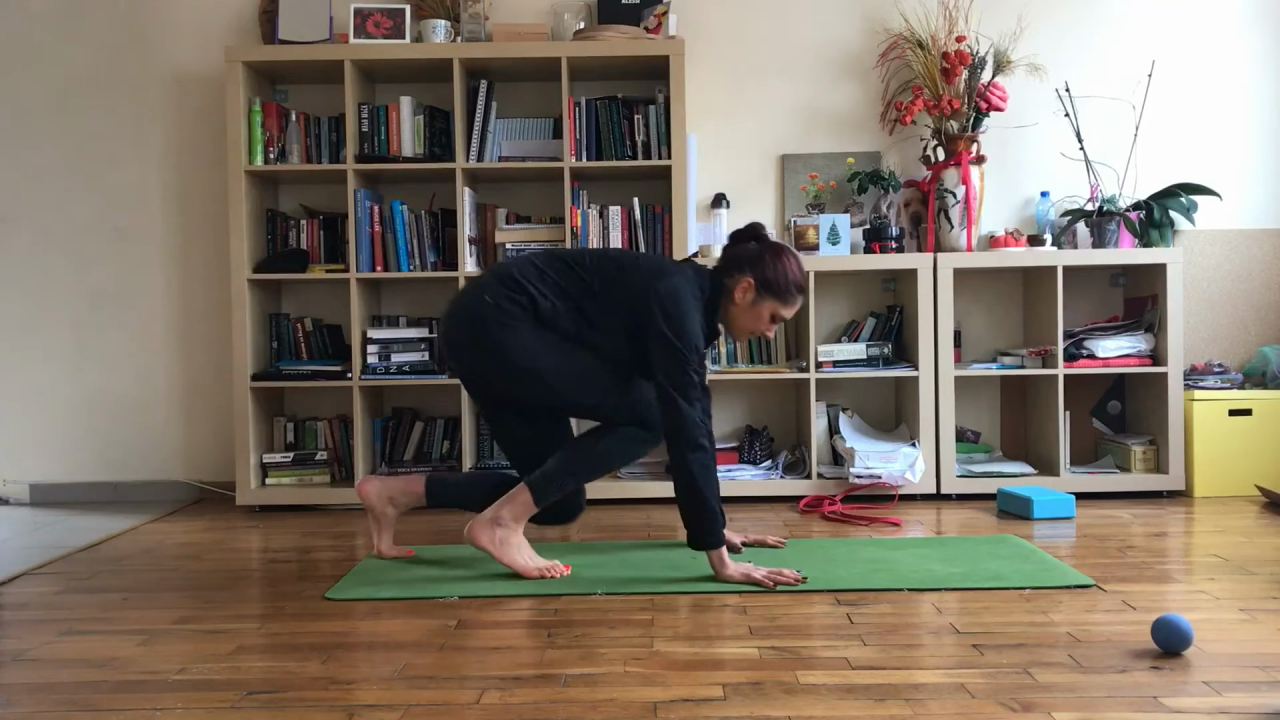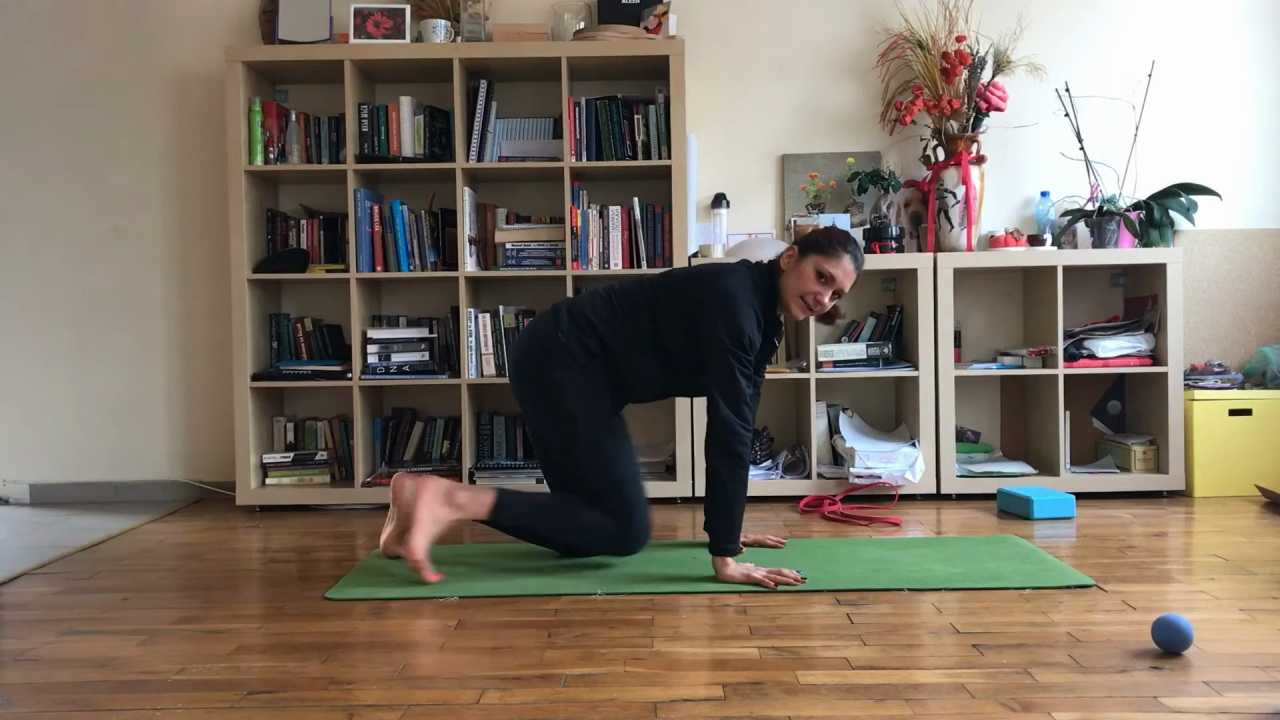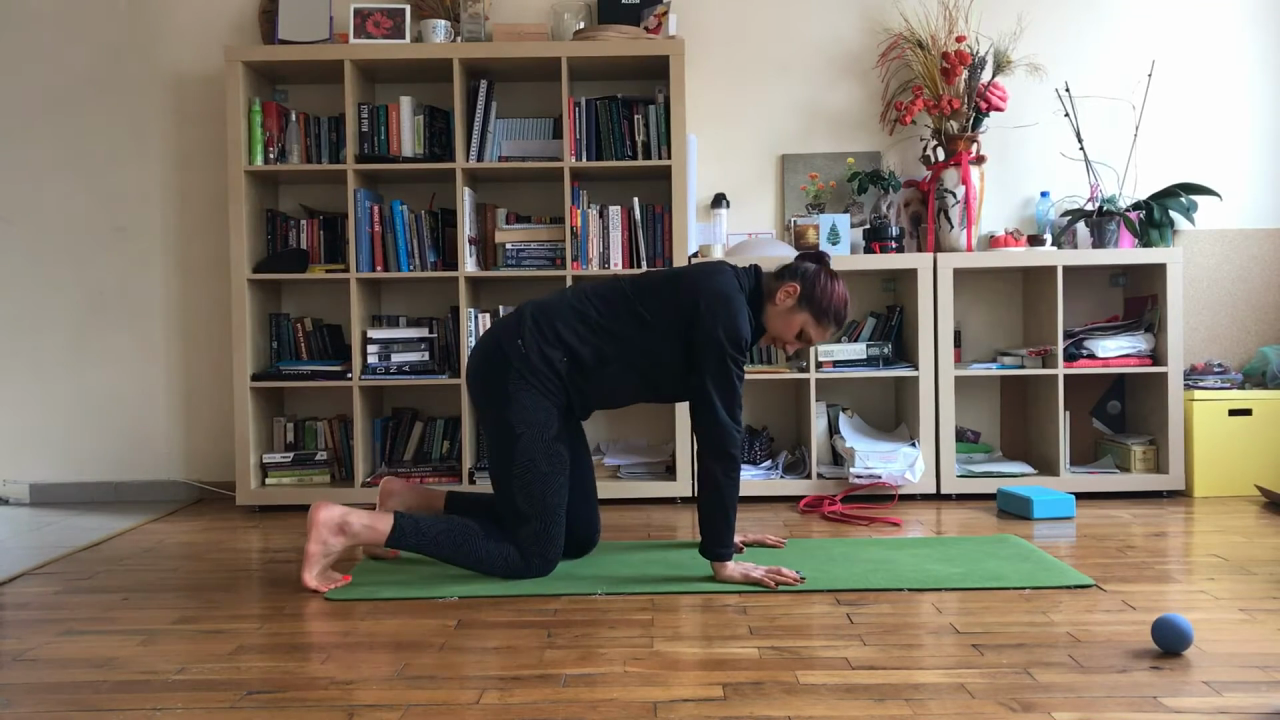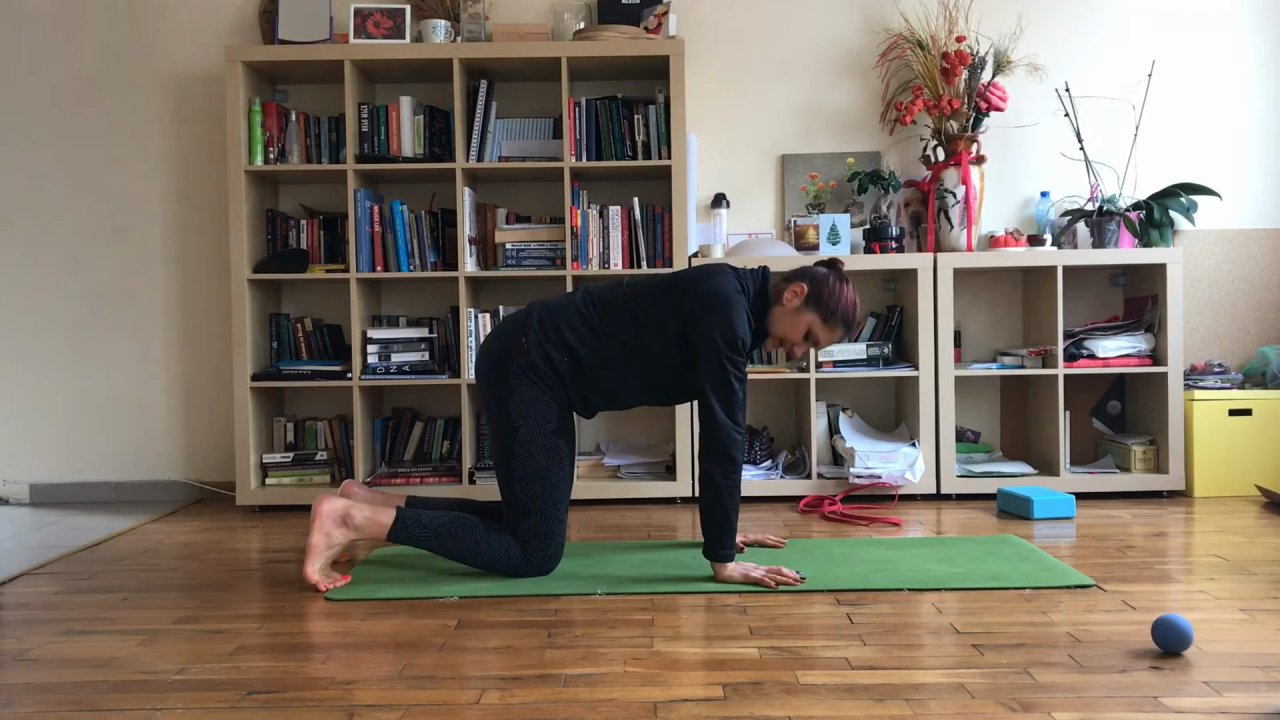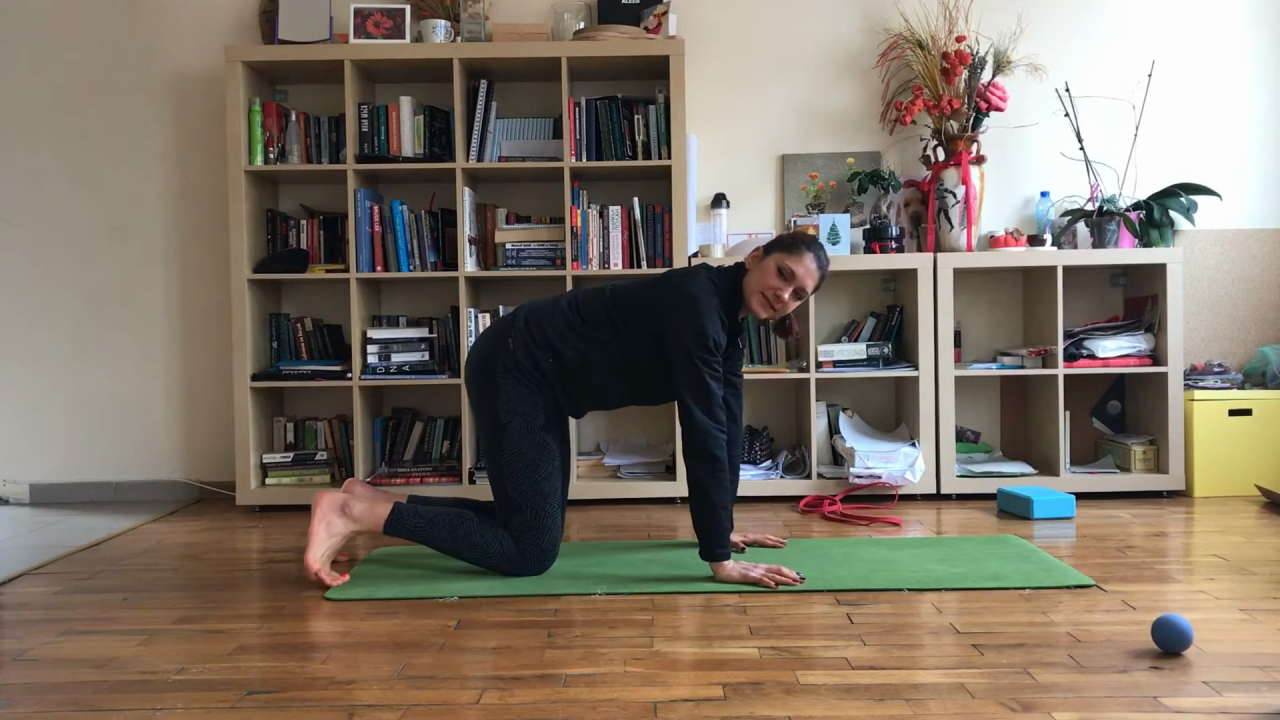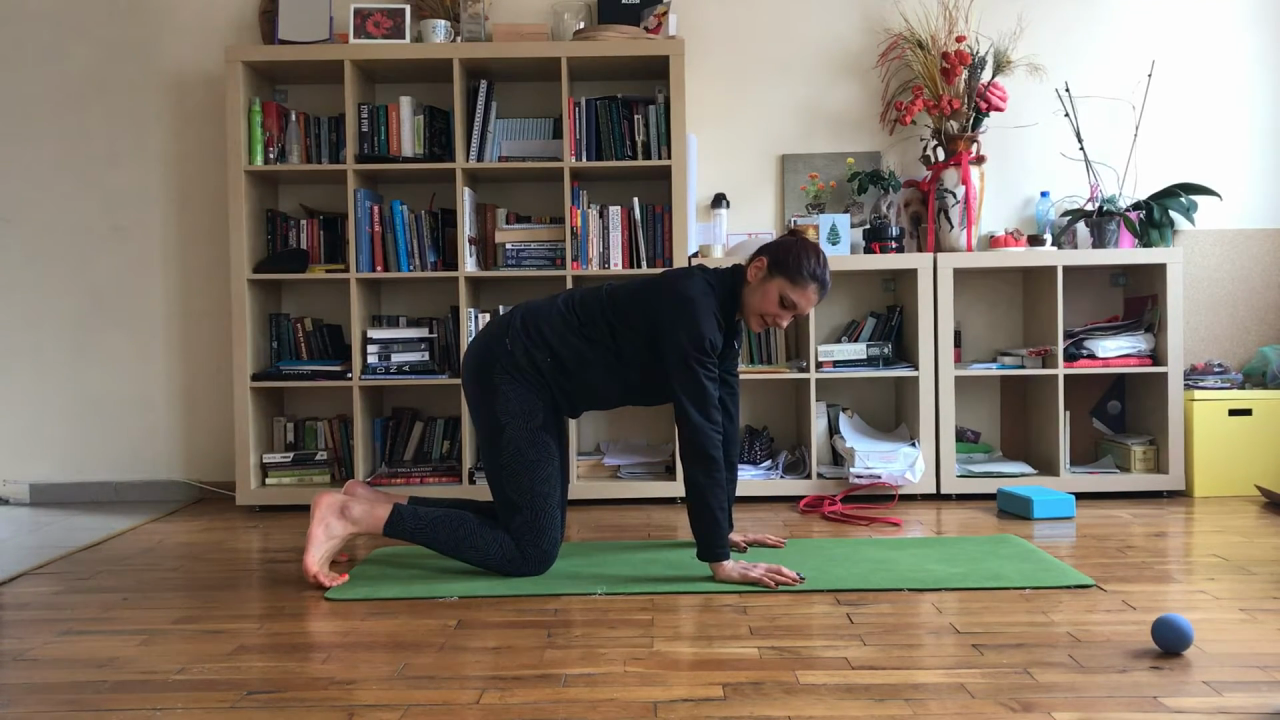
dt=0.7s
person 1, frame 1
left shoulder: (694, 304)
right shoulder: (677, 299)
left elbow: (695, 421)
right elbow: (685, 428)
left wrist: (711, 527)
right wrist: (718, 557)
left hip: (498, 331)
right hip: (492, 321)
left knee: (557, 501)
right knee: (647, 416)
left ankle: (391, 493)
right ankle: (501, 523)
person 1, frame 2
left shoulder: (761, 315)
right shoulder: (734, 298)
left elbow: (737, 424)
right elbow: (727, 430)
left wrist: (728, 528)
right wrist: (725, 557)
left hip: (565, 364)
right hip: (559, 358)
left knee: (589, 534)
right knee: (623, 529)
left ankle: (421, 494)
right ankle: (451, 500)
person 1, frame 3
left shoulder: (727, 302)
right shoulder: (725, 304)
left elbow: (714, 425)
right elbow: (719, 433)
left wrist: (720, 529)
right wrist: (721, 558)
left hip: (532, 369)
right hip: (521, 367)
left knee: (579, 537)
right knee: (533, 555)
left ankle: (410, 498)
right ankle: (347, 525)
person 1, frame 4
left shoulder: (739, 310)
right shoulder: (726, 305)
left elbow: (726, 427)
right elbow: (720, 435)
left wrist: (724, 528)
right wrist: (723, 558)
left hip: (537, 368)
right hip: (526, 365)
left knee: (533, 525)
right knee: (535, 553)
left ankle: (370, 501)
right ankle: (349, 519)
person 1, frame 5
left shoulder: (727, 317)
right shoulder: (698, 302)
left elbow: (726, 425)
right elbow: (703, 432)
left wrist: (722, 526)
right wrist: (719, 558)
left hip: (533, 375)
right hip: (513, 368)
left knee: (534, 523)
right knee: (532, 550)
left ankle: (373, 499)
right ankle: (351, 512)
person 1, frame 6
left shoulder: (722, 316)
right shoulder: (695, 304)
left elbow: (722, 426)
right elbow: (698, 433)
left wrist: (723, 528)
right wrist: (719, 559)
left hip: (530, 376)
right hip: (510, 368)
left knee: (536, 526)
right knee: (532, 551)
left ankle: (372, 501)
right ankle: (352, 514)
